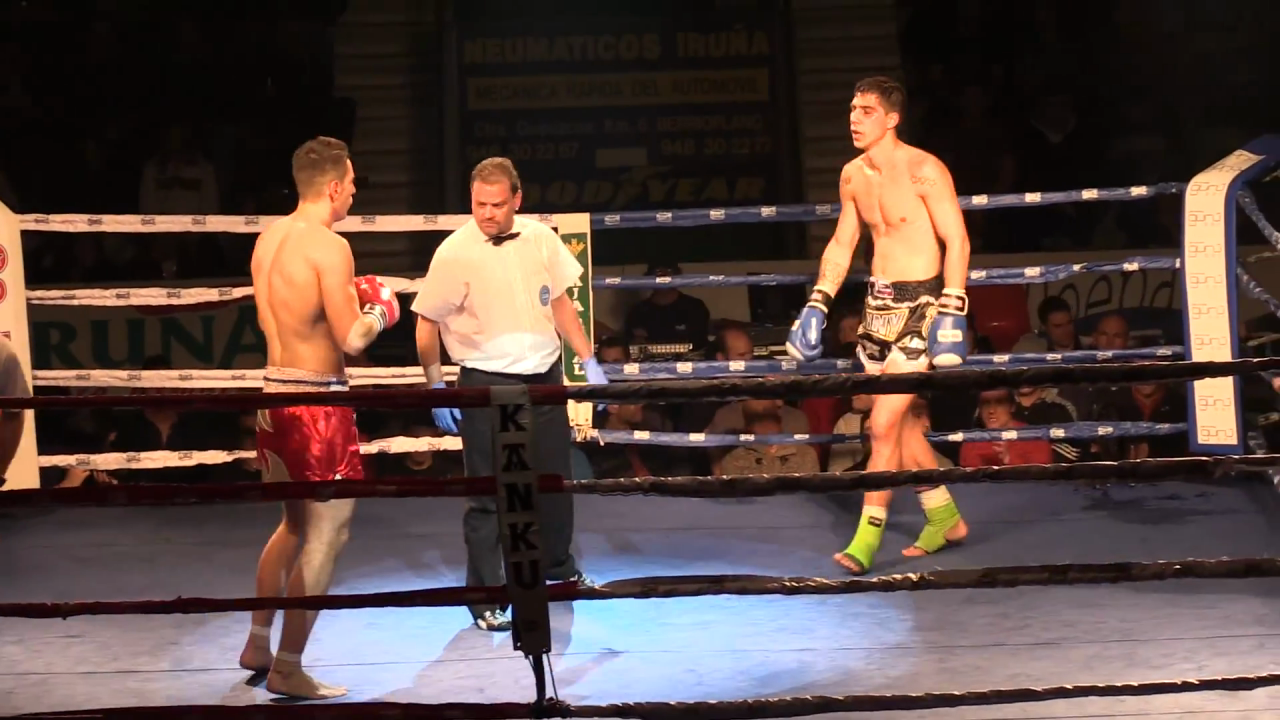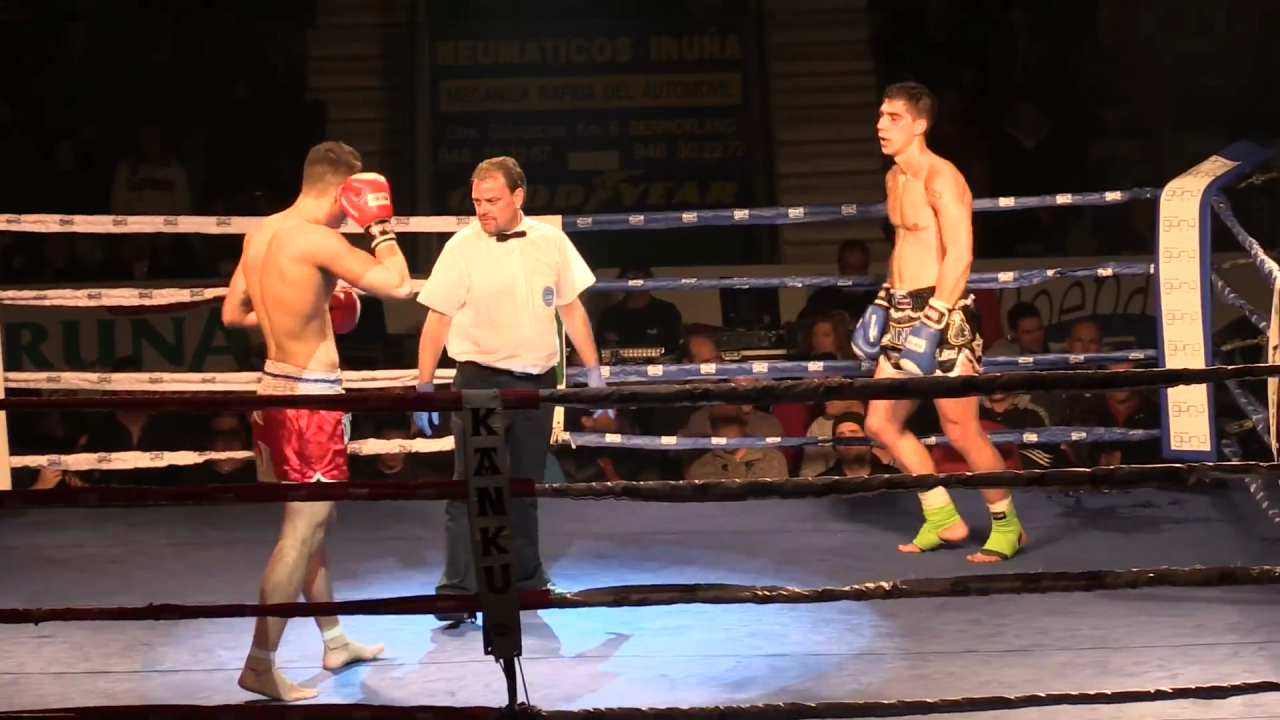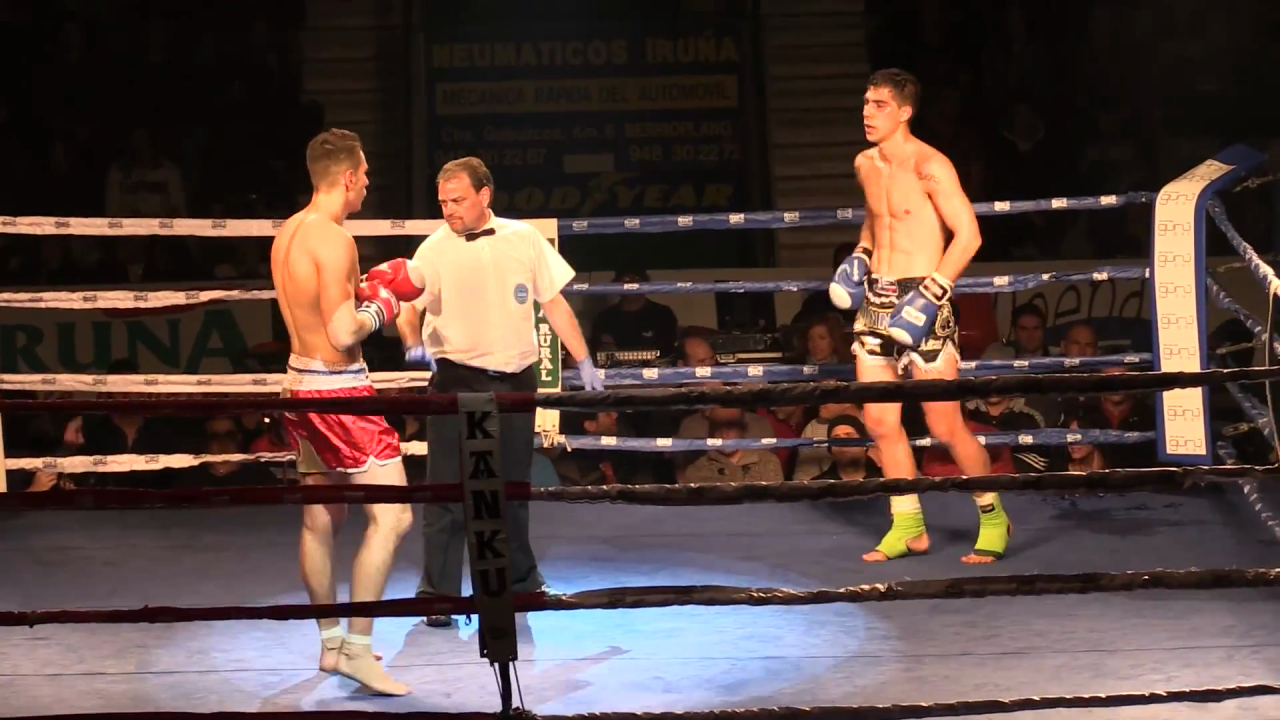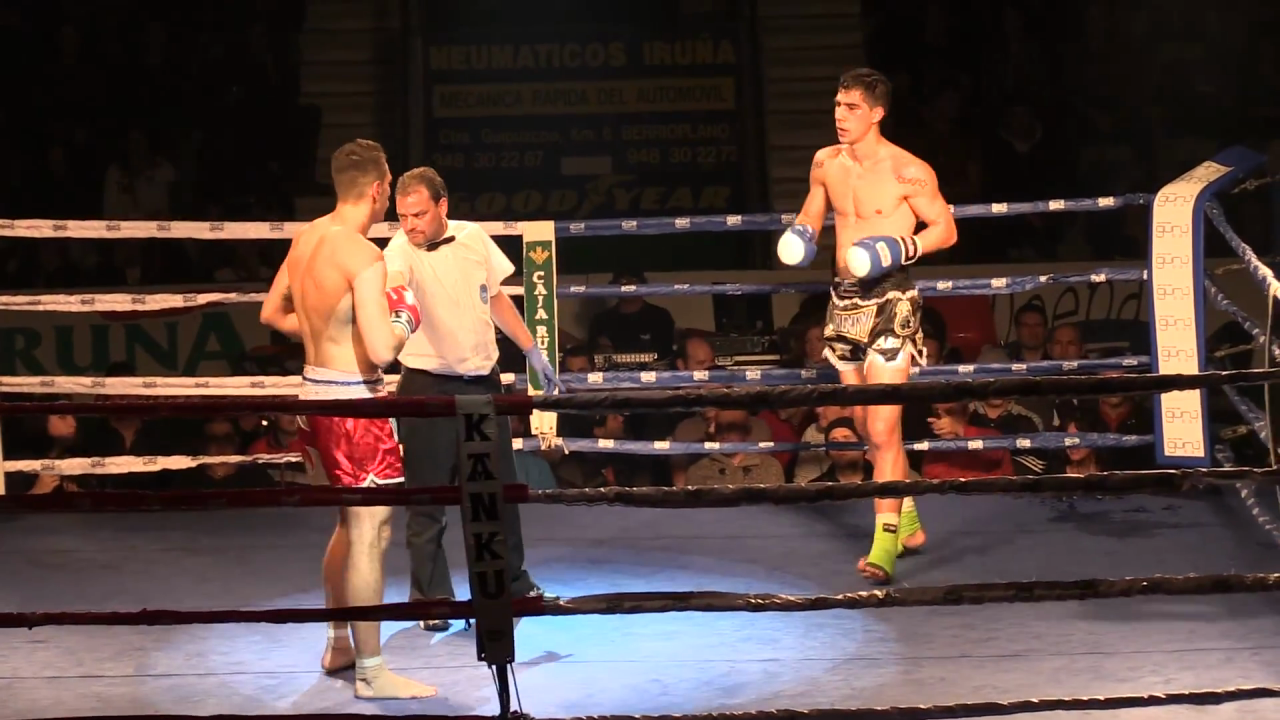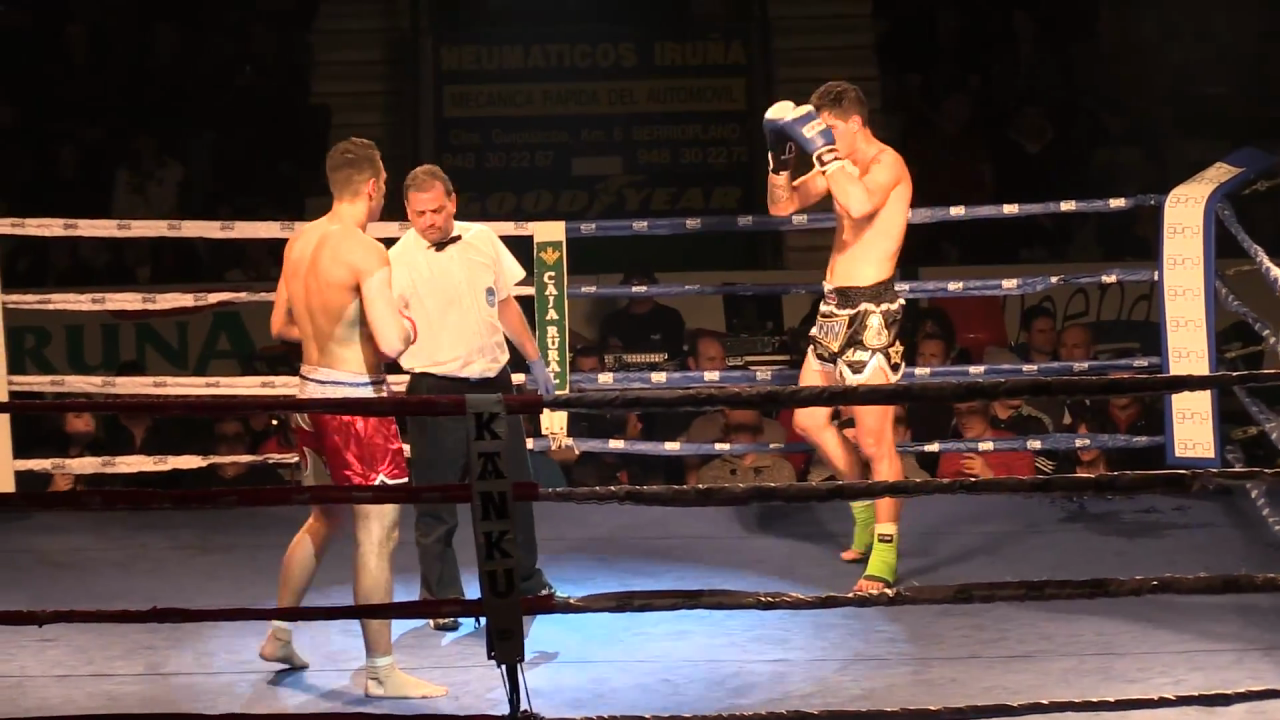
dt=0.4s
person 1, frame 1
left shoulder: (268, 239)
right shoulder: (329, 246)
right elbow: (350, 340)
right wrist: (380, 313)
left hip: (275, 396)
right hip: (317, 404)
left knee: (293, 524)
right knee: (326, 537)
left ankle: (258, 644)
right ankle: (287, 667)
person 1, frame 2
left shoulder: (261, 233)
right shoulder: (315, 240)
left elbow: (233, 313)
right elbow: (396, 285)
right wrist: (380, 226)
left hip: (276, 390)
right hip: (311, 399)
left knee: (310, 524)
right knee: (300, 537)
left ankle: (335, 642)
right ankle: (259, 664)
person 1, frame 3
left shoulder: (290, 231)
right shoulder: (334, 239)
right elbow: (343, 334)
left wrist: (365, 287)
right wrist: (381, 306)
left hip: (301, 385)
right hip: (337, 392)
left knee: (320, 521)
right knee: (393, 516)
left ankle: (333, 643)
right ankle: (356, 648)
person 1, frame 4
left shoulder: (307, 239)
right shoulder: (362, 255)
left elbow: (272, 314)
right elbow: (381, 352)
right wrist: (405, 316)
left hip: (316, 394)
right hip: (352, 403)
left knee: (349, 524)
right knee: (371, 536)
left ankle: (339, 644)
right ankle: (371, 673)
person 1, frame 5
left shoulder: (299, 242)
right shoulder: (366, 252)
left elbow: (280, 327)
right elbow: (391, 345)
right wrist: (405, 323)
left hip: (313, 395)
right hip: (356, 404)
left knee: (321, 519)
right knee: (377, 538)
left ankle: (279, 636)
right ankle: (382, 672)
person 2, frame 1
left shoulder: (924, 170)
right shoulder: (852, 174)
left elbow: (957, 241)
right elbow: (843, 243)
left wrist: (951, 315)
right wrist: (817, 304)
left hip: (919, 306)
right hip: (880, 304)
left knee: (883, 427)
right knee: (897, 426)
left ankle: (865, 540)
right ankle: (945, 519)
person 2, frame 2
left shoulder: (941, 178)
right shoulder: (896, 175)
left elbow: (959, 255)
left wrist: (932, 324)
right wrist: (881, 304)
left hip: (941, 317)
right hip: (904, 315)
left knee: (961, 433)
right knee: (881, 425)
left ankle: (1006, 526)
right ankle: (943, 517)
person 2, frame 3
left shoulder: (931, 166)
right shoulder: (866, 163)
left elbow: (969, 235)
left wrist: (929, 296)
right wrist: (860, 259)
left hip: (921, 301)
right hip: (874, 302)
left knee: (945, 427)
right knee: (880, 422)
left ankle: (993, 519)
right ankle: (909, 526)
person 2, frame 4
left shoulder: (908, 169)
right shoulder: (826, 163)
left elbow: (946, 231)
right elbow: (810, 218)
left wrist: (897, 248)
right wrist: (800, 236)
left hip: (889, 306)
right hip: (844, 304)
left knee: (882, 429)
right knee: (865, 424)
left ankle: (885, 547)
right ankle: (903, 528)
person 2, frame 5
left shoulder: (887, 164)
right shoulder: (840, 162)
left elbow: (857, 208)
right elbow: (782, 206)
left wrist: (823, 150)
right wrist: (782, 151)
left hip: (869, 312)
right hip: (834, 309)
left knee: (874, 439)
right knee: (807, 419)
left ankle: (884, 555)
right ankle: (869, 505)
person 3, frame 1
left shoulder: (541, 238)
right shoulder: (456, 252)
left elbow: (561, 303)
right elbow: (427, 323)
left wrist: (590, 360)
right wrist: (436, 386)
left hip: (544, 378)
right hip: (487, 385)
left knee: (555, 480)
right knee: (489, 494)
left ankle: (559, 566)
person 3, frame 2
left shoulder: (552, 241)
right shoulder: (462, 247)
left elbow: (571, 308)
right elbow: (438, 319)
left wrist: (593, 370)
right wrist: (424, 386)
left hip: (537, 382)
right hip: (482, 380)
left knee: (525, 485)
left ankle: (526, 577)
right ankle: (457, 589)
person 3, frame 3
left shoulder: (524, 239)
right shoulder: (434, 250)
left elbow: (554, 304)
right elbow: (410, 312)
left wrist: (585, 363)
right wrist: (413, 344)
left hip: (516, 380)
right hip: (457, 380)
left knee: (514, 486)
right knee: (448, 490)
left ankle: (520, 580)
right ankle: (438, 592)
person 3, frame 4
left shoulder: (473, 237)
right shoulder: (400, 253)
left elbow: (496, 299)
right elbow: (395, 289)
left wrist: (533, 352)
left hip: (484, 380)
right hip: (428, 386)
left knee: (500, 485)
left ankle: (512, 581)
right ankle: (431, 596)
person 3, frame 5
left shoulder: (483, 240)
right shoulder: (400, 260)
left elbow: (506, 305)
left wrist: (535, 361)
left hip: (494, 383)
right hip: (437, 392)
right knee: (437, 500)
left ankle: (525, 581)
right ankle: (441, 596)
